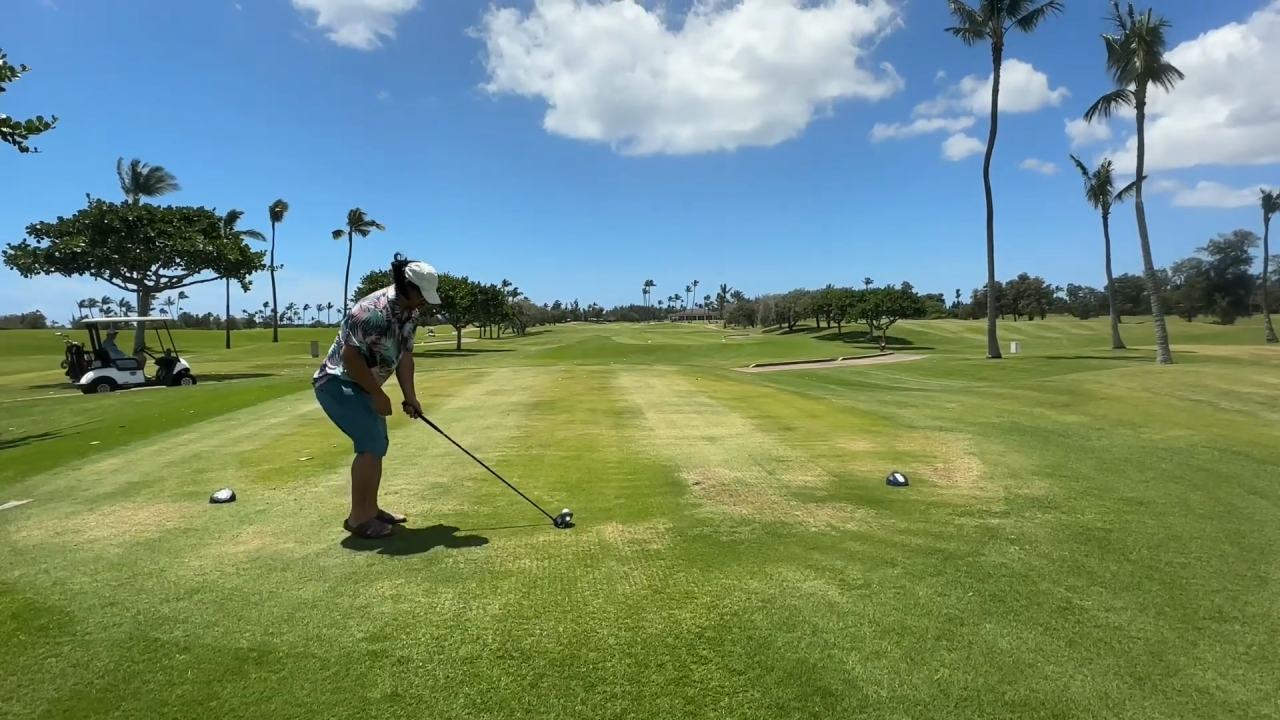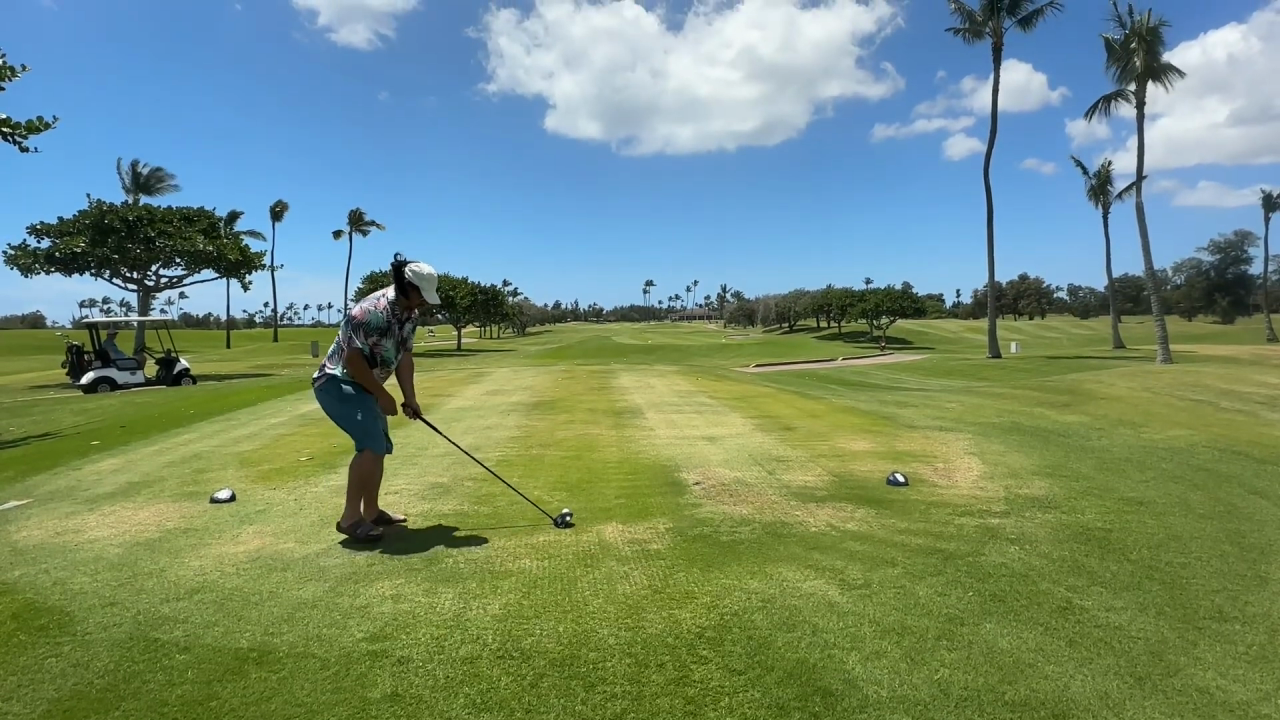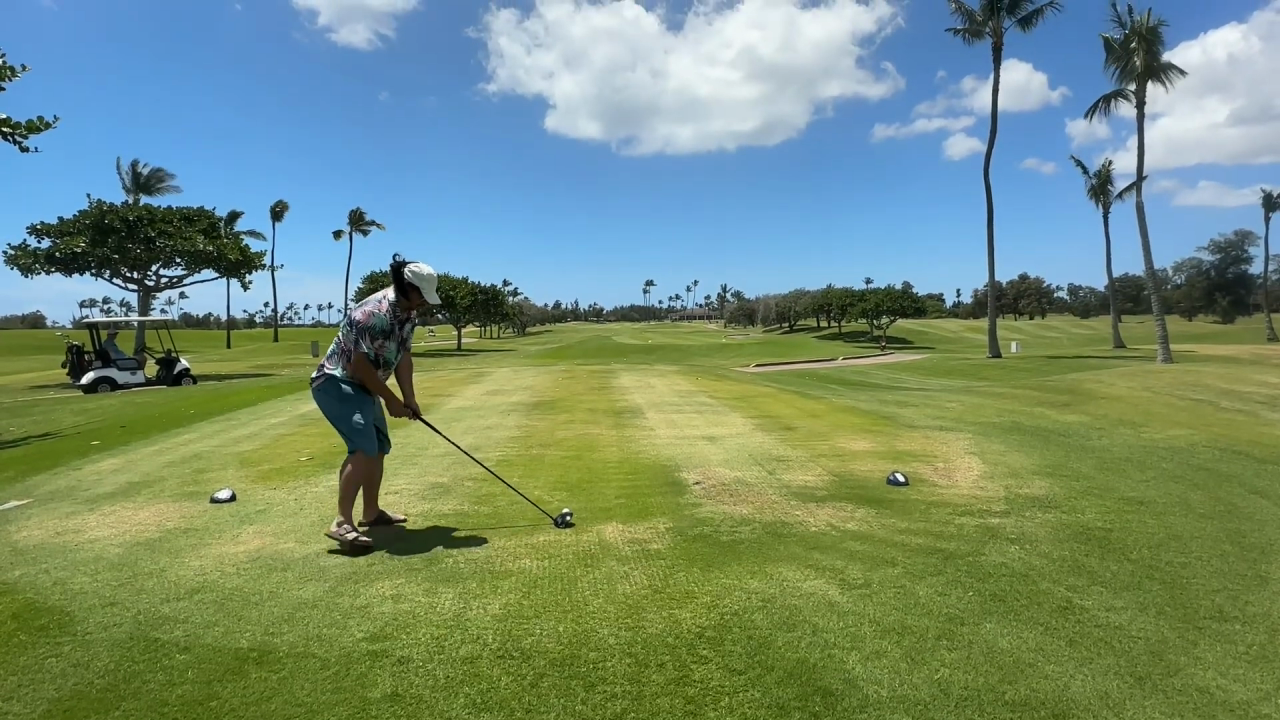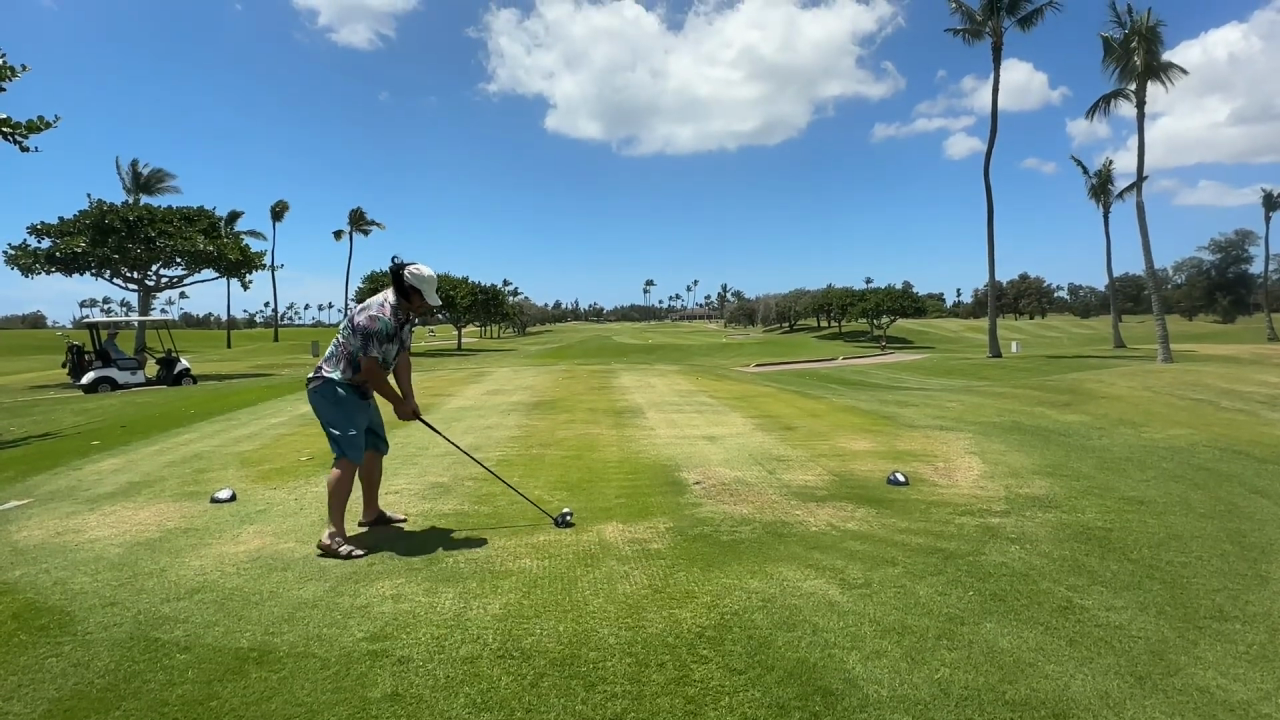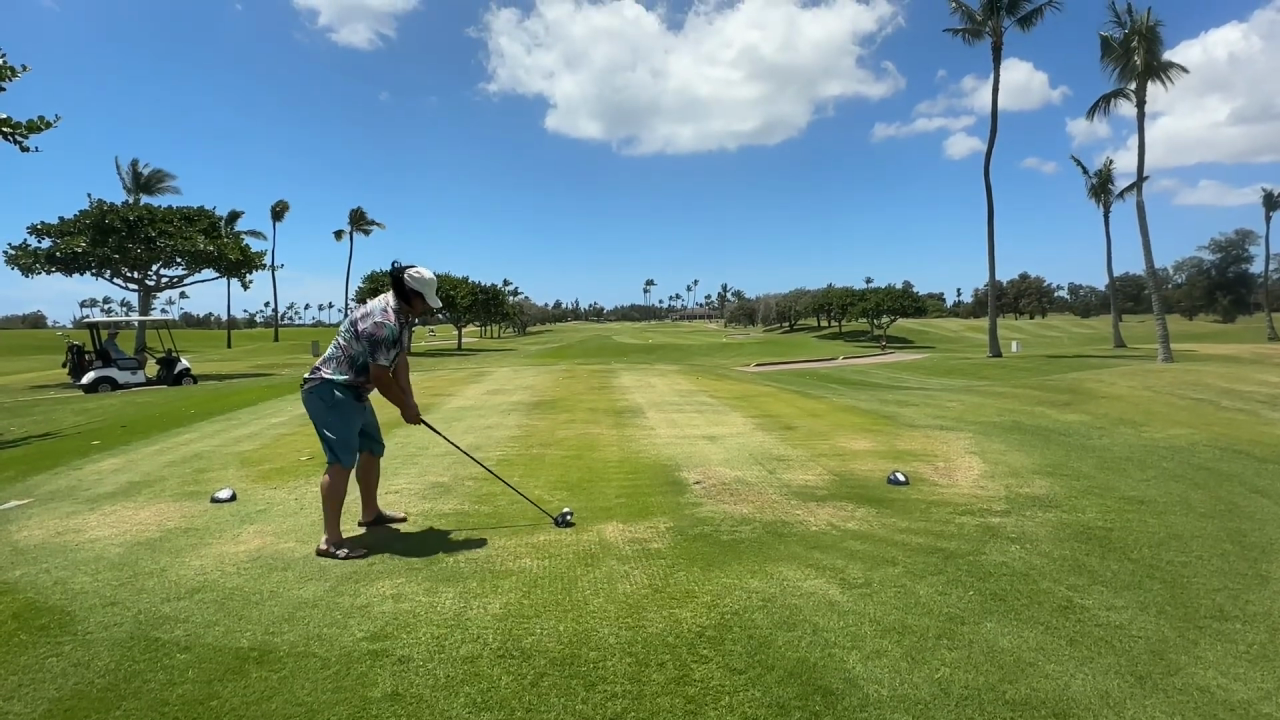
dt=0.1s
person 1, frame 1
left shoulder: (409, 314)
right shoulder: (372, 310)
left elbow: (404, 356)
right elbow: (350, 356)
left wrist: (410, 397)
right wrist: (378, 395)
left hip: (363, 386)
right hip: (338, 383)
left knee: (376, 446)
right knee: (370, 445)
left ankle: (370, 511)
right ankle: (357, 516)
person 1, frame 2
left shoulder: (409, 314)
right shoulder: (372, 311)
left elbow: (404, 356)
right elbow: (353, 358)
left wrist: (410, 398)
right wrist: (383, 396)
left hip: (363, 386)
right hip: (338, 383)
left knee: (378, 446)
right knee: (372, 444)
left ankle: (371, 511)
right ankle: (351, 516)
person 1, frame 3
left shoulder: (407, 313)
right shoulder: (375, 313)
left elbow: (402, 357)
right elbow: (360, 363)
left wrist: (408, 399)
right wrist: (391, 400)
left hip: (360, 387)
right hip: (336, 385)
left knee: (378, 446)
right knee: (363, 448)
left ankle: (371, 511)
right ankle: (342, 522)
person 1, frame 4
left shoulder: (405, 314)
right shoulder: (378, 316)
left elbow: (401, 358)
right elbow: (371, 368)
left wrist: (409, 400)
right wrist: (398, 402)
left hip: (356, 389)
right hip: (333, 387)
left knee: (375, 447)
right knee: (349, 455)
left ankle: (371, 511)
right ankle: (333, 534)
person 1, frame 5
left shoulder: (400, 315)
right shoulder: (382, 321)
left elbow: (399, 361)
right elbow: (380, 376)
left wrist: (410, 402)
right wrist: (405, 409)
left hip: (350, 390)
right hip: (329, 389)
left knee: (372, 448)
right knee: (342, 458)
left ankle: (371, 512)
right ankle: (330, 538)
